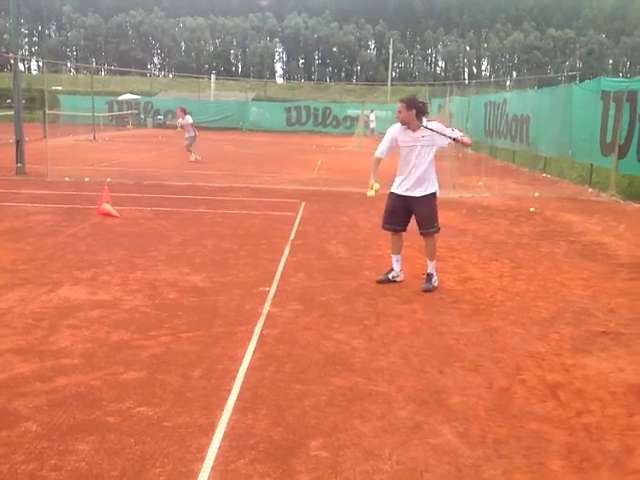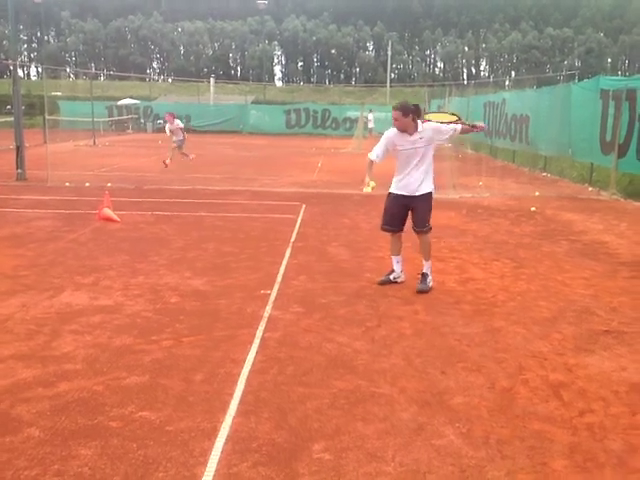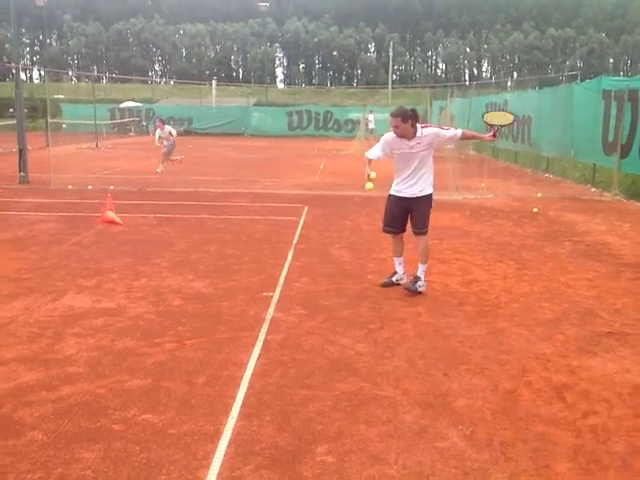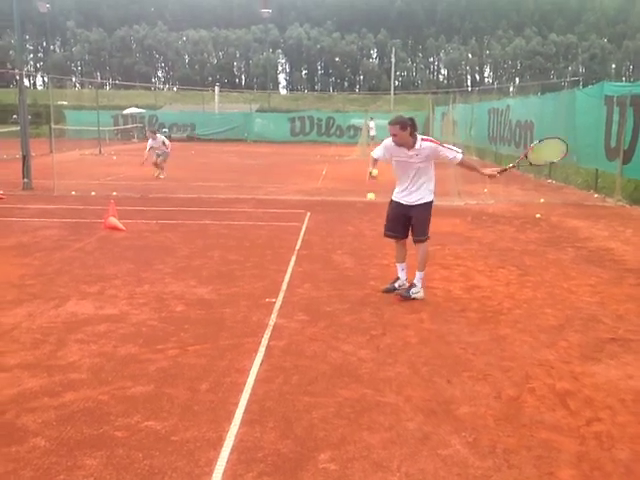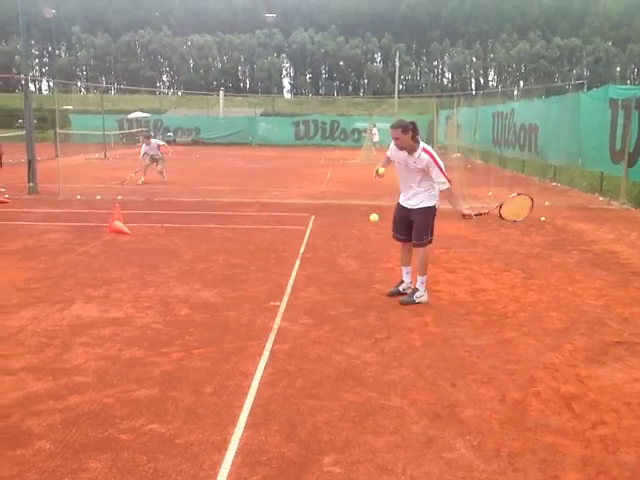
dt=0.1s
person 1, frame 1
left shoulder: (434, 128)
right shoulder: (395, 130)
left elbow: (457, 135)
right elbow: (379, 154)
left wrist: (464, 140)
right wrist: (373, 177)
left hip: (425, 190)
right hip: (400, 189)
left knee: (428, 232)
right knee: (395, 230)
left ankle: (432, 274)
right ankle: (396, 271)
person 1, frame 2
left shoulder: (432, 129)
right shoulder: (391, 135)
left elbow: (458, 129)
right elbow: (374, 156)
left wrist: (473, 127)
right wrist: (368, 176)
left hip: (422, 190)
right hip: (398, 189)
left knee: (422, 231)
right knee: (393, 231)
left ankle: (426, 274)
right ankle: (397, 271)
person 1, frame 3
left shoulder: (430, 134)
right shoulder: (389, 139)
left elbow: (458, 134)
right elbow: (371, 155)
left wrist: (483, 137)
right wrist: (368, 170)
left hip: (421, 192)
right hip: (398, 191)
left knee: (420, 233)
right knee: (395, 233)
left ankle: (420, 278)
right ankle: (399, 274)
person 1, frame 4
left shoulder: (429, 146)
right shoulder: (389, 144)
left elbow: (458, 158)
right elbow: (375, 154)
left wrist: (482, 171)
right wrist: (372, 168)
left hip: (422, 199)
right hip: (400, 198)
left knee: (420, 240)
right knee: (399, 238)
left ankle: (417, 285)
right ankle: (401, 279)
person 1, frame 5
left shoulder: (427, 156)
right shoulder: (396, 145)
left elbow: (444, 183)
left wrist: (458, 207)
right wrist: (381, 168)
left hip: (424, 204)
right hip: (404, 201)
left knee: (419, 244)
right knee: (405, 242)
left ankle: (420, 290)
right ankle: (406, 283)
